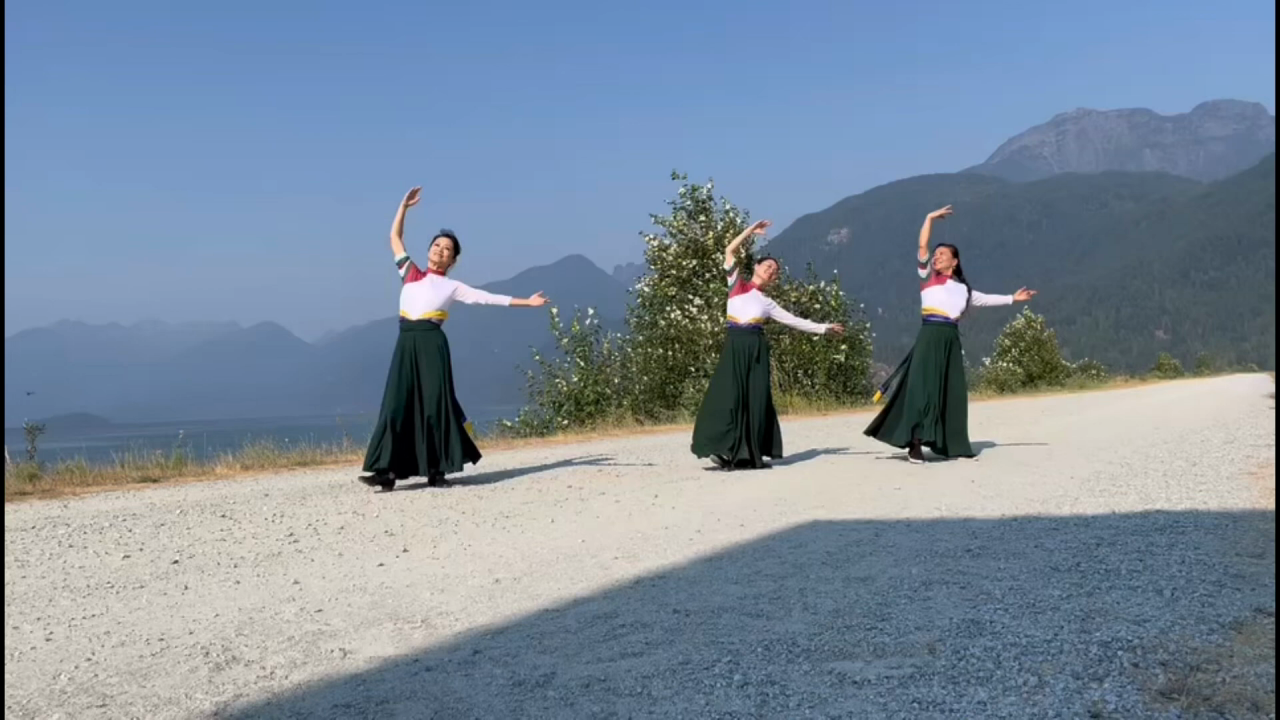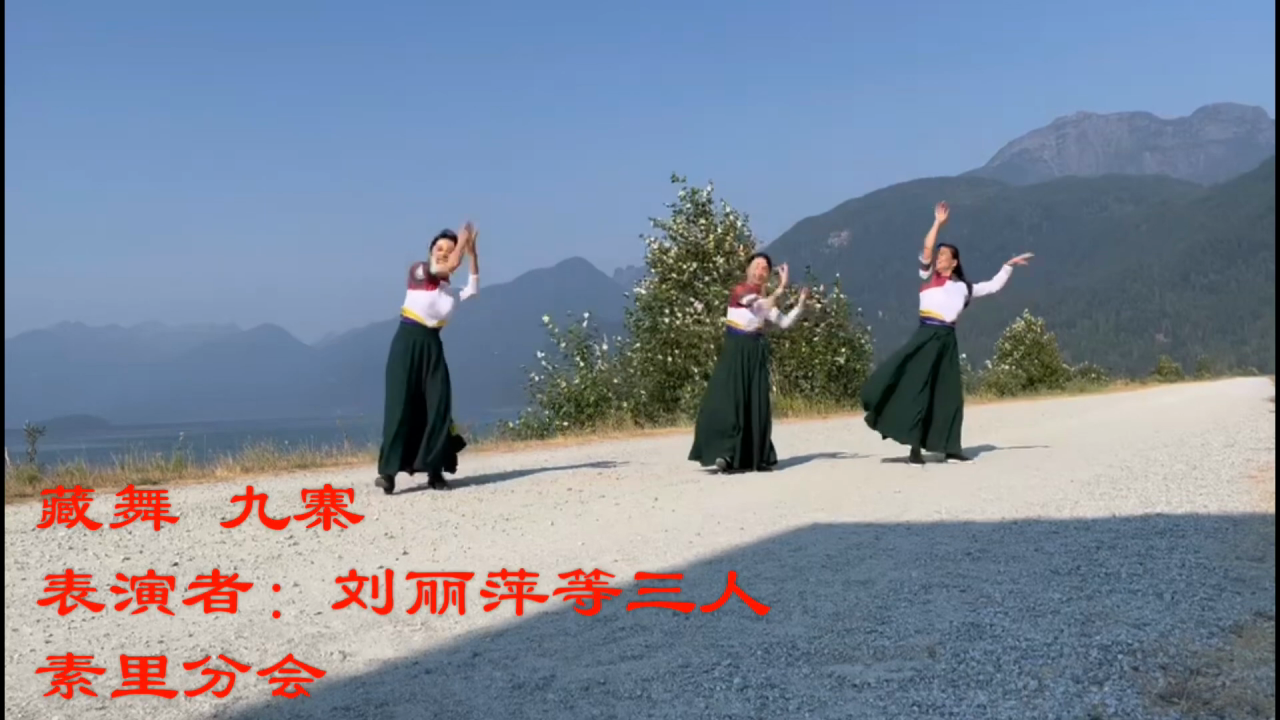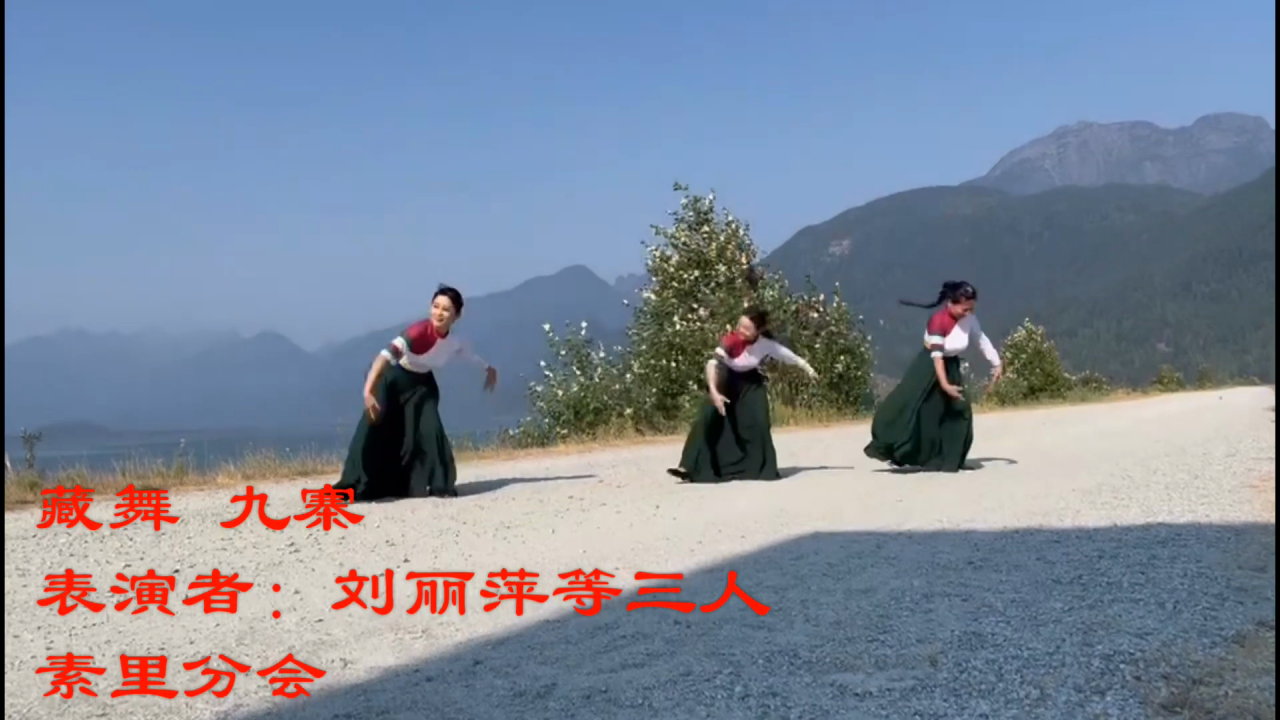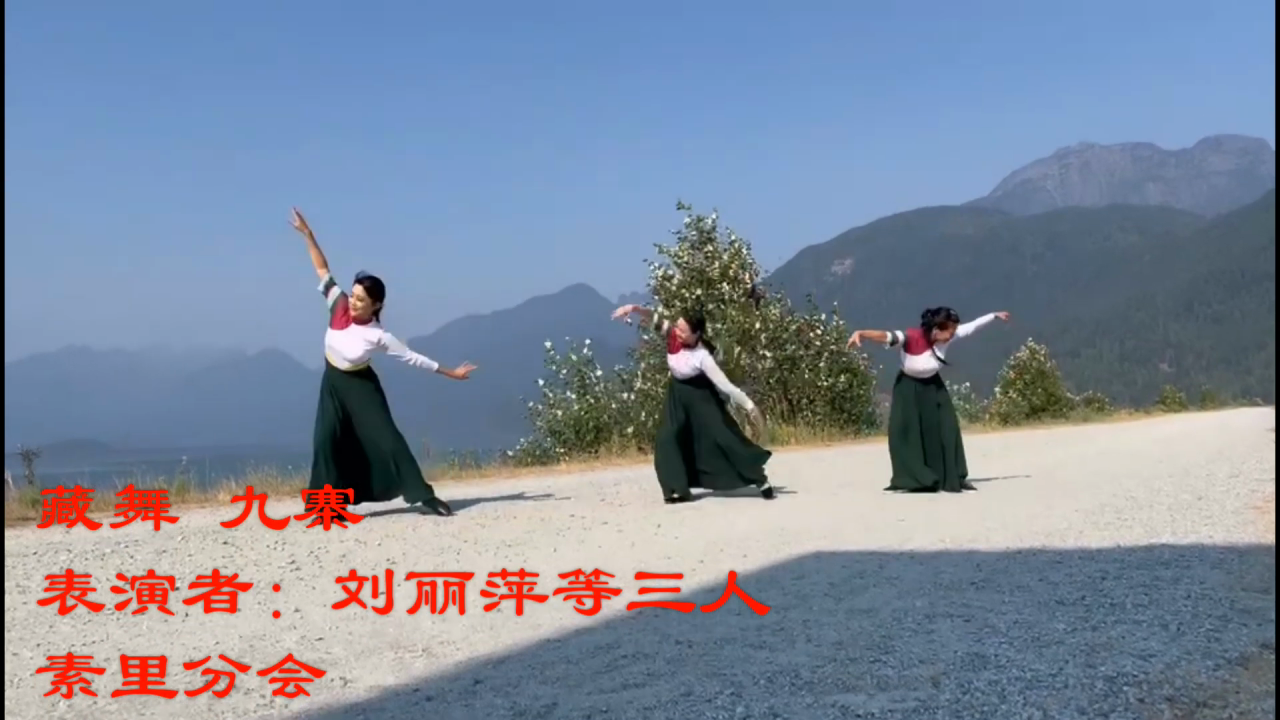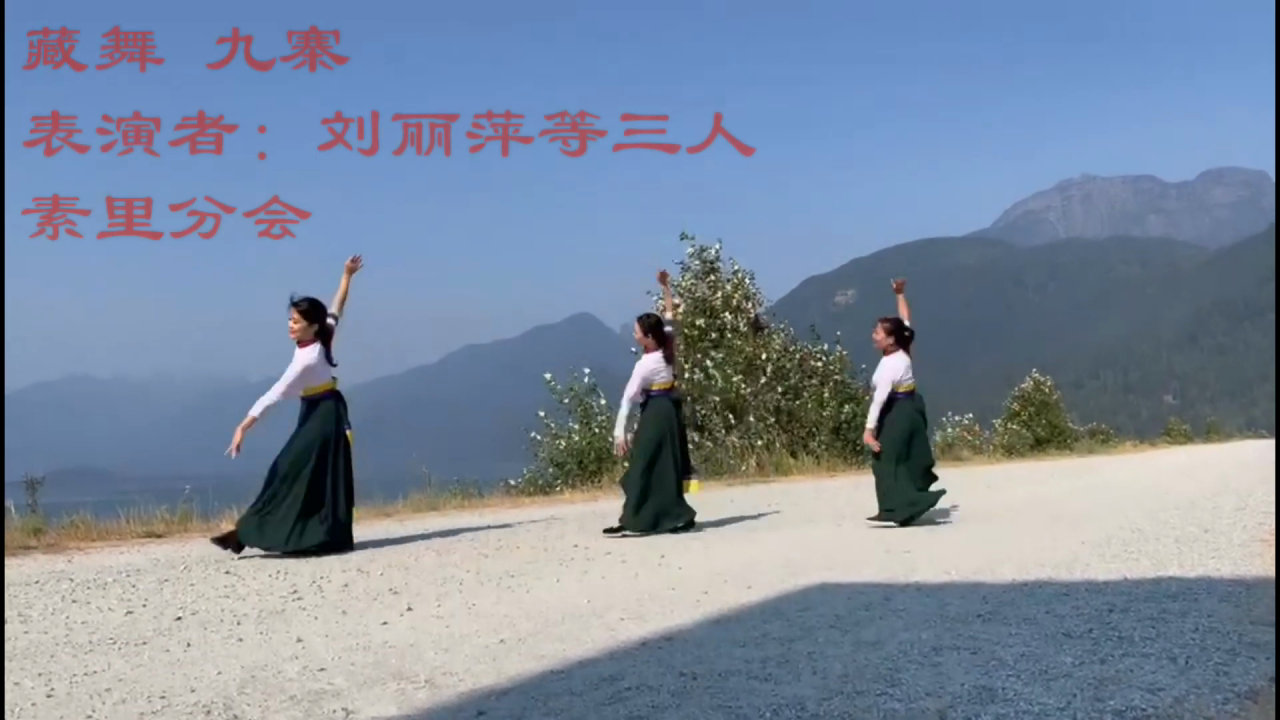
dt=0.5s
person 1, frame 1
left shoulder: (452, 287)
right shoulder: (410, 272)
left elbow: (486, 297)
right elbow: (394, 236)
left wrist: (524, 302)
right wrist: (404, 207)
left hip: (432, 344)
right hip: (406, 344)
left knee: (434, 403)
right knee: (396, 404)
left ankle: (436, 471)
right ankle: (384, 471)
person 1, frame 2
left shoulder: (451, 291)
right shoulder: (418, 275)
left elbow: (471, 289)
right elbow: (448, 266)
left wrist: (471, 252)
right wrist: (463, 239)
left hip: (432, 349)
right hip: (407, 345)
left knee: (437, 408)
right knee: (400, 409)
left ankle: (435, 473)
right ankle: (388, 472)
person 1, frame 3
left shoulder: (454, 343)
right shoulder: (417, 332)
left elbow: (470, 356)
right elbow: (386, 357)
left wrist: (488, 368)
right wrist: (368, 390)
left hip: (422, 385)
right hip: (393, 380)
left knee: (430, 429)
right knee: (372, 427)
left ankle: (438, 483)
right ankle: (353, 486)
person 1, frame 4
left shoulder: (377, 336)
right shoulder: (340, 307)
left elbow: (412, 357)
right elbow: (322, 270)
left wrist: (449, 373)
right wrist: (307, 233)
left hip: (361, 386)
right hip: (333, 384)
left knee: (386, 441)
right knee: (327, 443)
left ankle: (424, 496)
person 1, frame 5
left shoulder: (306, 360)
right shoulder: (321, 336)
left elbow: (273, 396)
right elbow: (336, 310)
left wrist: (242, 428)
right wrist: (346, 277)
left hip: (322, 415)
right hip: (324, 412)
left knee: (291, 473)
right knee: (320, 475)
left ankle: (250, 534)
right ankle: (334, 536)
person 2, frame 1
left shoulder: (963, 288)
right shoulder: (928, 277)
left elbow: (984, 299)
right elbow: (922, 247)
left wrist: (1012, 298)
right wrist: (930, 218)
left hip: (951, 338)
right hip: (931, 335)
left knee: (953, 390)
right knee: (925, 384)
left ankle: (952, 445)
right ankle: (915, 443)
person 2, frame 2
left shoulder: (963, 287)
right shoulder: (928, 278)
left elbow: (993, 286)
right elbow: (926, 249)
left wrist: (1010, 265)
right wrist: (938, 222)
left hip: (947, 341)
right hip: (926, 337)
left knee: (948, 393)
right knee: (914, 387)
left ankle: (950, 448)
right ankle: (915, 447)
person 2, frame 3
left shoulder: (969, 319)
right shoulder: (939, 320)
left elbow: (982, 340)
right elbow: (936, 354)
left wrist: (996, 362)
right wrist: (944, 383)
left hip: (951, 367)
right hip: (928, 366)
left knee: (960, 412)
right knee: (909, 406)
left ankle: (951, 459)
right ankle: (893, 451)
person 2, frame 4
left shoulder: (946, 338)
right shoulder: (912, 337)
left elbow: (971, 326)
right elbow: (886, 337)
left wrist: (994, 316)
right wrist: (859, 334)
left hip: (932, 386)
right hip: (907, 387)
left knee: (947, 430)
right knee: (902, 431)
left ankle: (955, 479)
right ankle: (911, 480)
person 2, frame 5
left shoulder: (891, 365)
right shoulder: (899, 351)
left elbow: (880, 396)
right elbow: (903, 322)
left wrist: (869, 428)
right wrist: (899, 294)
left hip: (899, 410)
right hip: (906, 408)
left knee: (885, 460)
right knee: (904, 459)
left ankle: (895, 510)
right ankle: (907, 507)
person 3, frame 1
left shoulder: (767, 303)
right shoulder: (736, 283)
left elbow: (794, 321)
right elbow: (729, 251)
left wrist: (825, 328)
right wrist: (751, 230)
left hip: (755, 349)
right hip: (734, 347)
left knee: (756, 399)
right knee: (728, 397)
left ankle: (752, 455)
right ankle: (727, 451)
person 3, frame 2
left shoulder: (766, 301)
right shoulder: (740, 292)
left elbow: (784, 322)
right elbow: (764, 304)
left wrist: (800, 303)
right wrist: (781, 287)
left hip: (756, 353)
right hip: (735, 349)
left knee: (755, 404)
right knee: (727, 402)
left ankle: (756, 457)
right ankle: (727, 455)
person 3, frame 3
left shoulder: (766, 344)
right shoulder: (730, 340)
left elbow: (786, 356)
right elbow: (713, 362)
left wrist: (806, 367)
right wrist: (714, 391)
left hip: (750, 384)
right hip: (726, 380)
left knee: (758, 423)
right knee: (708, 419)
left ankle: (763, 468)
right ankle: (687, 468)
person 3, frame 4
left shoulder: (702, 356)
right shoulder: (672, 334)
left elbow: (724, 383)
right elbow: (652, 317)
left wrist: (748, 404)
right wrist: (633, 308)
left hip: (699, 395)
right hip: (677, 393)
left knee: (724, 436)
right knee: (668, 438)
left ankle: (759, 479)
right ankle: (678, 489)
person 3, frame 5
left shoulder: (646, 364)
right shoulder: (666, 345)
left elbow: (628, 397)
left wrist: (620, 431)
left hip: (656, 412)
right hip: (668, 409)
left knee: (643, 467)
right knee: (664, 468)
left ankle: (631, 522)
right ankle: (679, 517)
